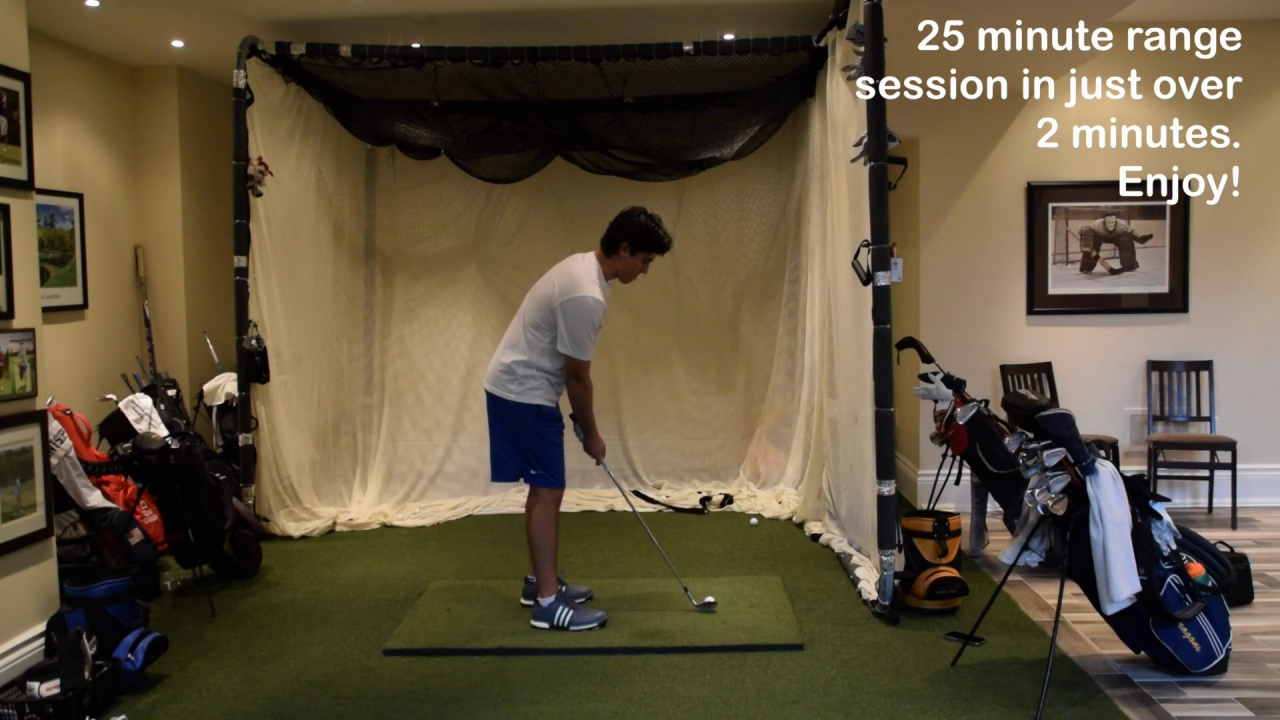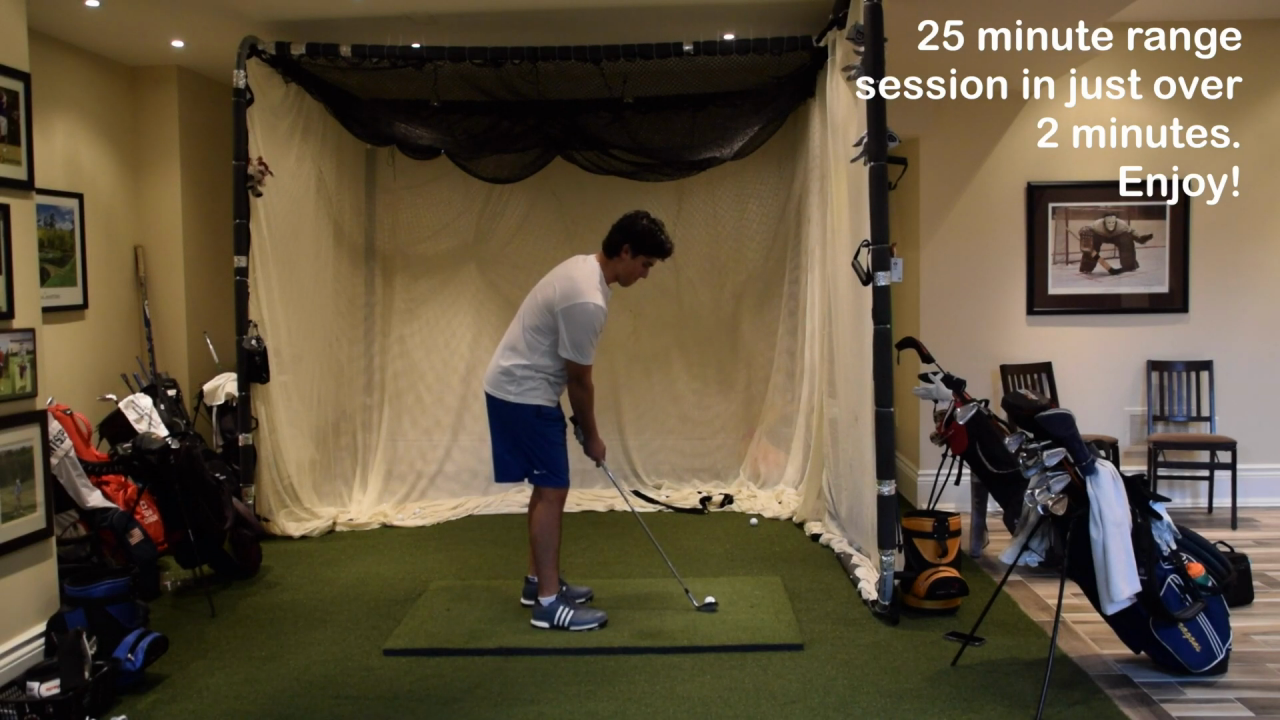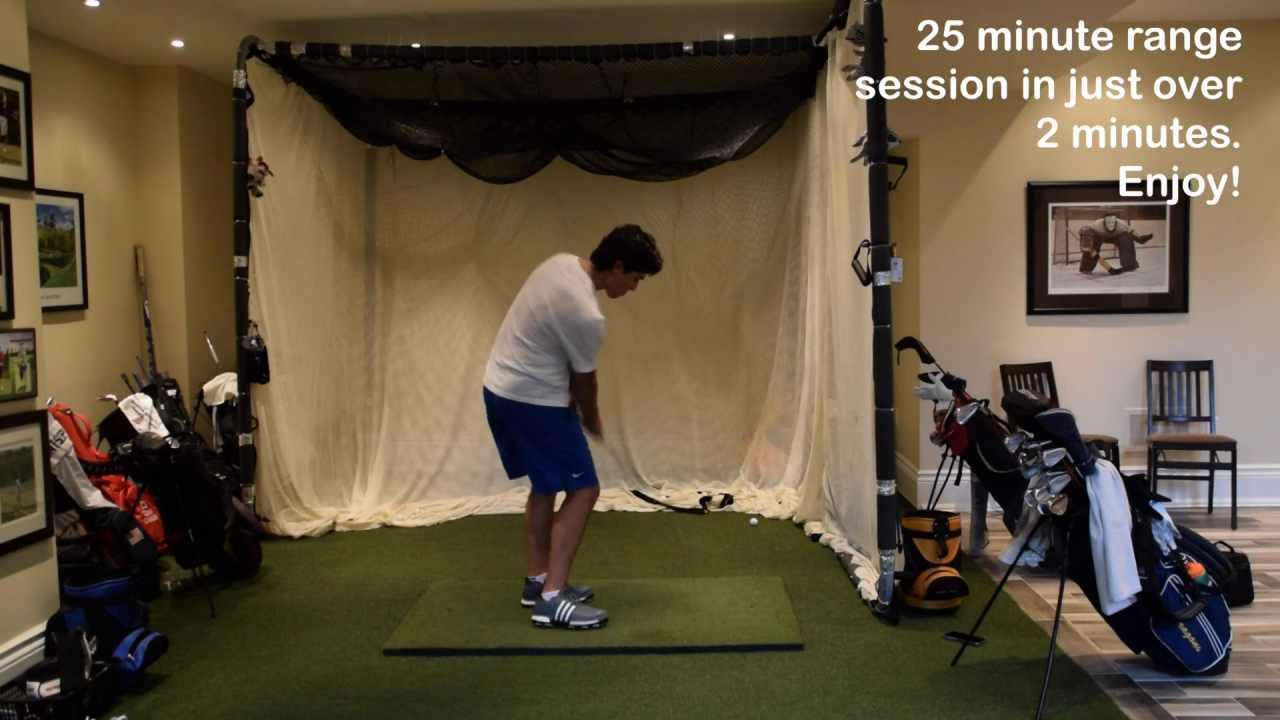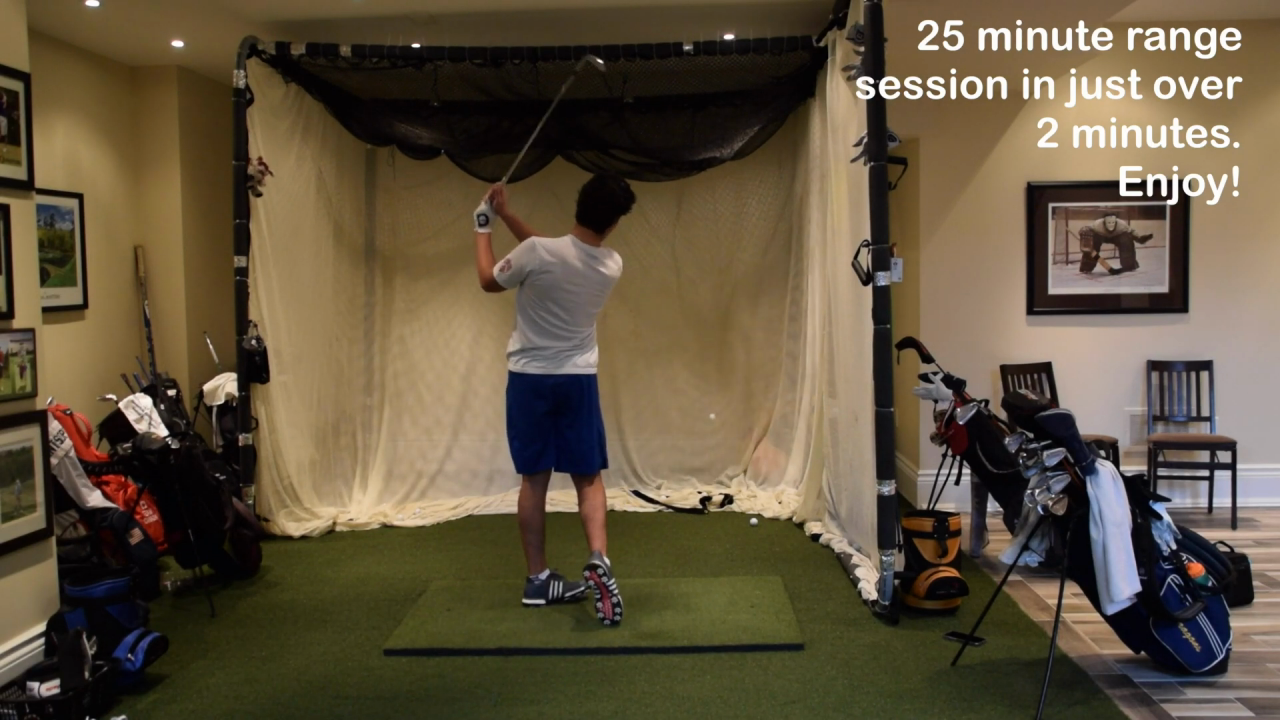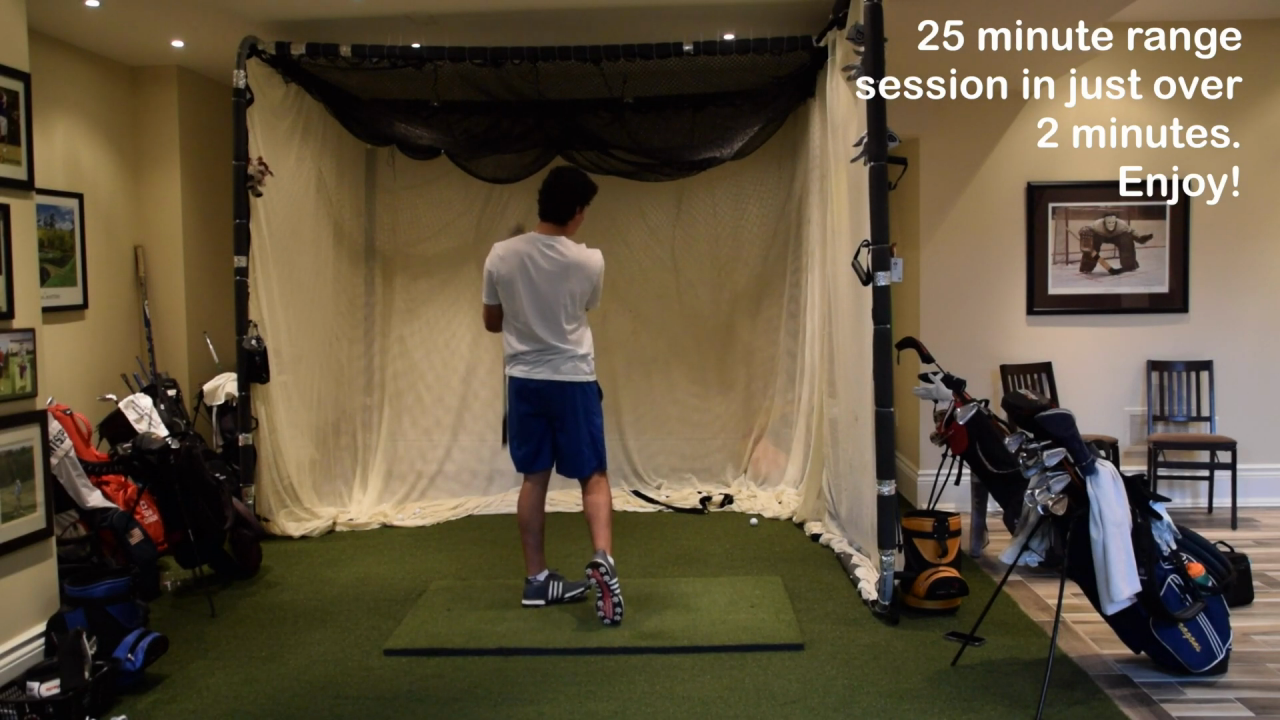
dt=1s
person 1, frame 1
left shoulder: (583, 265)
right shoulder: (587, 296)
right elbow: (577, 376)
left wrist: (583, 424)
right wrist: (592, 434)
left hip: (521, 387)
right hip: (524, 393)
left knee: (544, 489)
right knee: (548, 492)
left ankle: (539, 580)
right ankle: (548, 602)
person 1, frame 2
left shoulder: (586, 268)
right shoulder: (587, 301)
right elbow: (578, 379)
left wrist: (586, 424)
right wrist: (591, 434)
left hip: (531, 390)
right hip: (522, 393)
left knee: (548, 487)
right knee: (552, 490)
left ankle: (539, 578)
right ankle: (548, 602)
person 1, frame 3
left shoulder: (561, 262)
right shoulder: (587, 318)
right elbow: (583, 383)
right wrist: (593, 420)
left hip: (499, 389)
right hip: (536, 402)
left knee: (547, 485)
right knee: (583, 490)
left ankle: (539, 580)
right ankle: (552, 599)
person 1, frame 4
left shoulder: (537, 252)
right shoulder: (612, 266)
left elbow: (489, 281)
left wrist: (483, 225)
right wrist: (506, 217)
left hip: (528, 377)
right hip: (578, 379)
left knee: (534, 478)
right knee: (588, 476)
left ankle: (538, 578)
right ankle: (599, 558)
person 1, frame 5
left shoulder: (502, 256)
right shoulder: (589, 261)
left elbow: (508, 316)
right elbow: (583, 310)
left hip: (529, 379)
right hip: (573, 383)
left knee: (534, 479)
right knee: (583, 476)
left ankle: (534, 567)
right ankle: (603, 560)
